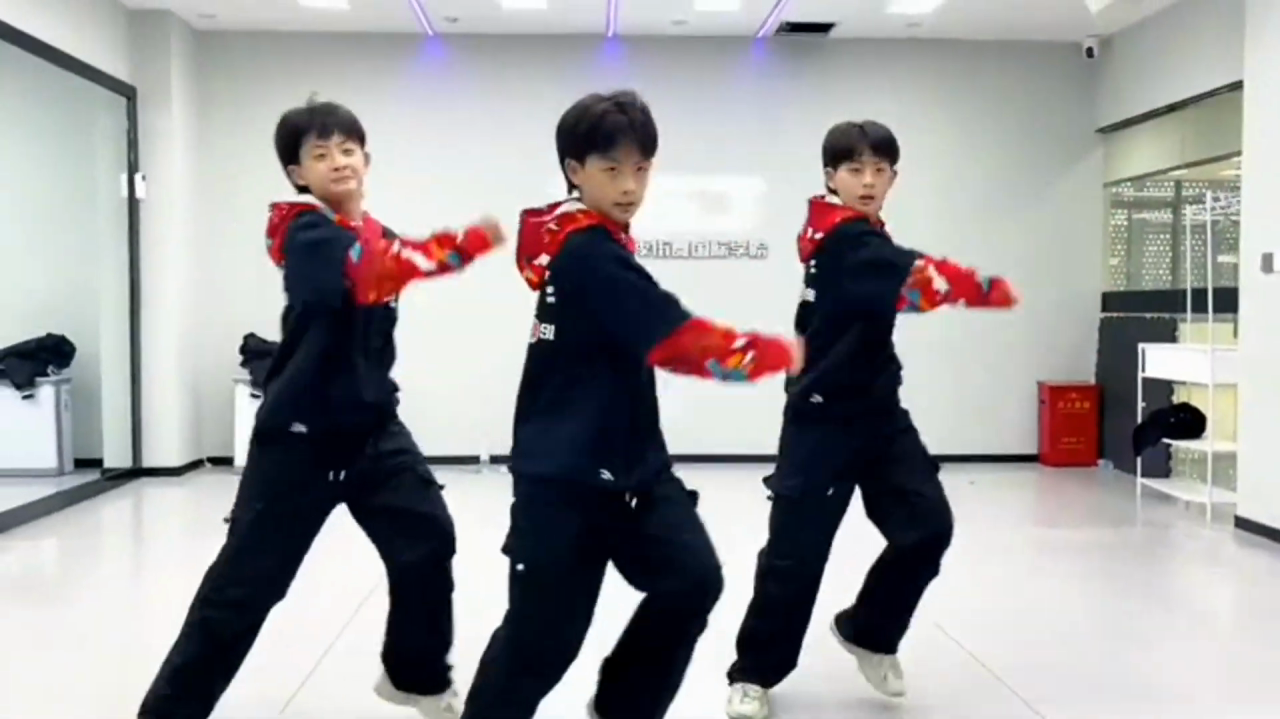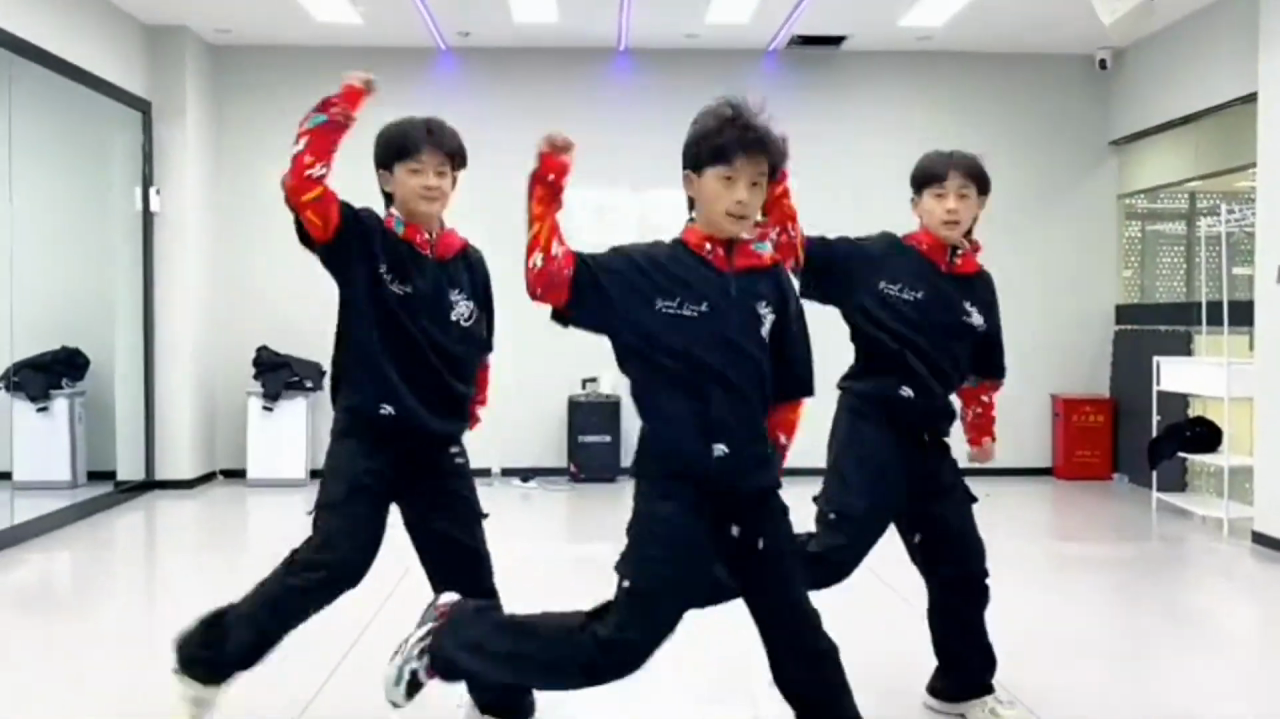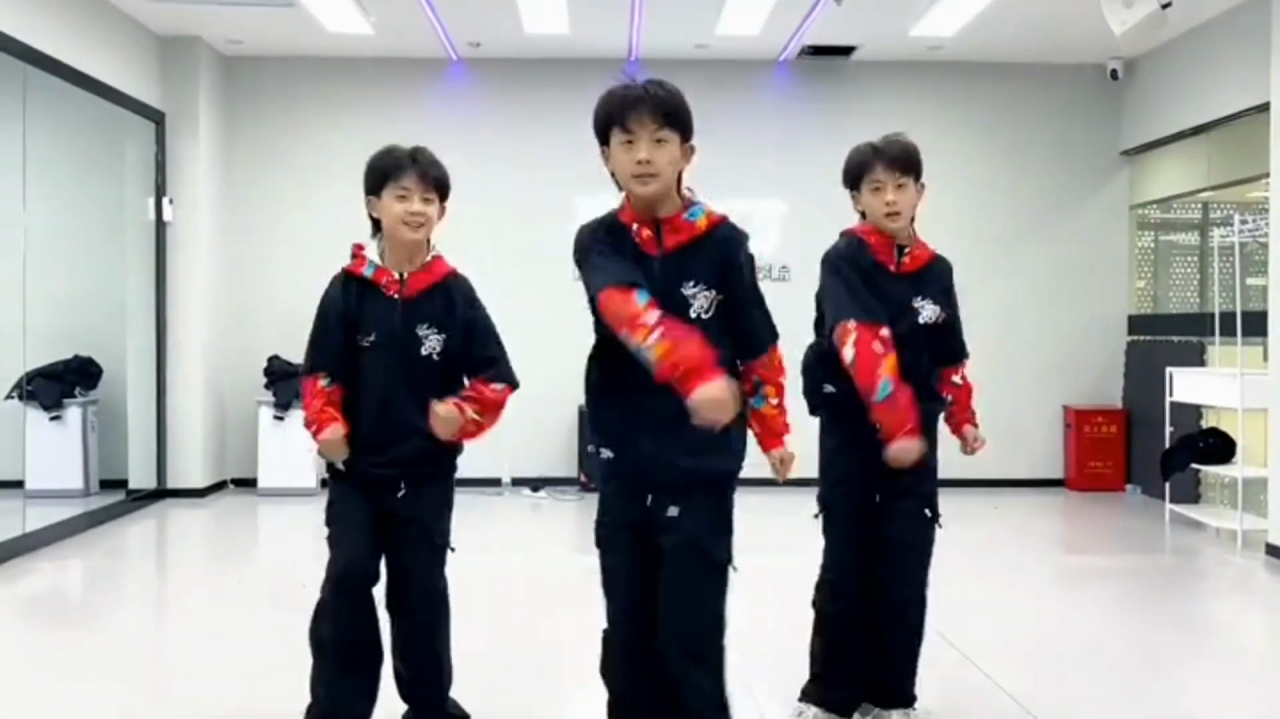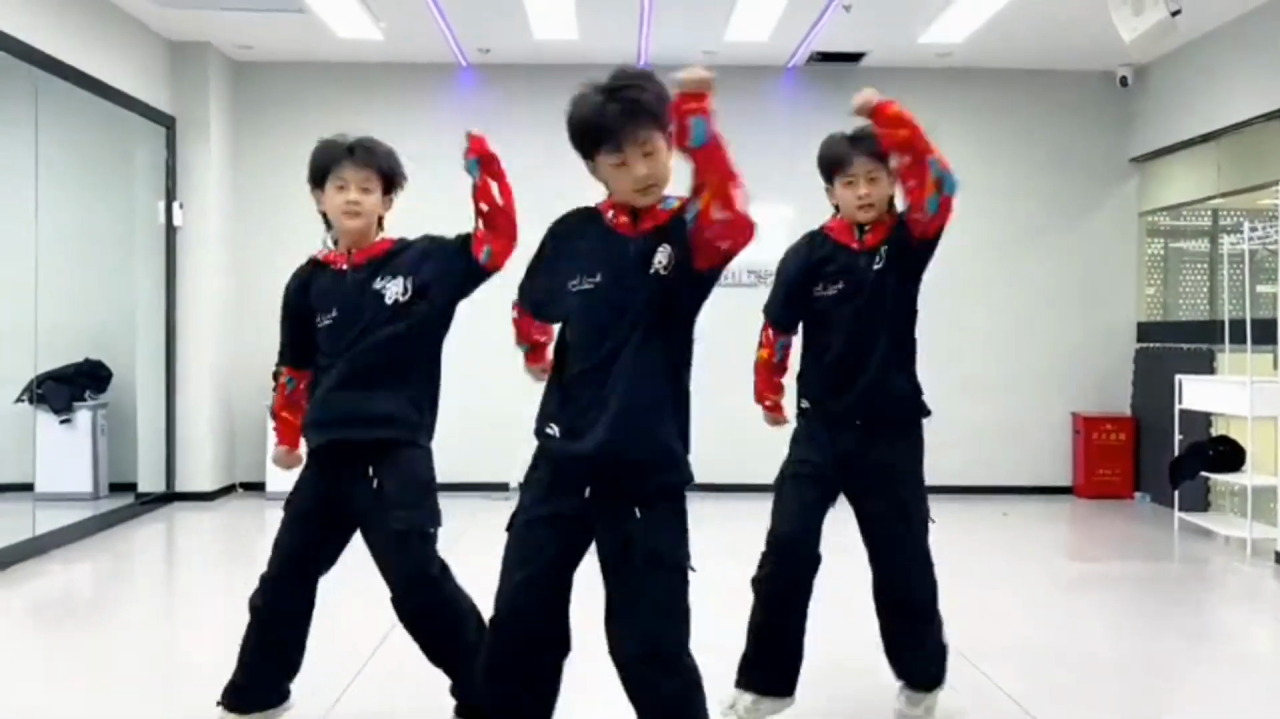
dt=0.3s
person 1, frame 1
left shoulder: (582, 244)
right shoulder: (590, 255)
right elbow: (680, 342)
right wrist: (776, 353)
left hip: (631, 467)
right hip: (566, 477)
left knee: (692, 581)
right knee: (544, 631)
person 1, frame 2
left shoulder: (773, 286)
right shoulder: (642, 271)
right elbow: (549, 281)
right wrist: (548, 178)
left hip: (748, 491)
right hip: (673, 492)
left knee: (794, 631)
right knee: (623, 639)
right ankle: (458, 633)
person 1, frame 3
left shoulder: (722, 244)
right shoulder: (600, 240)
left elbow: (757, 348)
right elbow: (628, 310)
left wrist: (773, 431)
right wrist: (694, 370)
left hip: (701, 471)
right hip: (628, 470)
left knee: (687, 637)
right knee: (632, 633)
person 1, frame 4
left shoulder: (691, 233)
right shoulder: (570, 237)
left elbow: (727, 231)
right elbow: (533, 309)
left wrist: (694, 119)
right wrist: (543, 355)
left hip: (645, 469)
right hip: (561, 460)
left knee: (650, 640)
right knee: (522, 618)
person 2, frame 1
left shoulder: (376, 240)
right shoulder: (309, 233)
right elbow: (371, 272)
right wrist: (465, 245)
left hip: (374, 431)
right hip: (297, 443)
left knee: (428, 546)
right knee: (246, 580)
person 2, frame 2
left shoulder: (469, 264)
right shoulder: (361, 241)
right elbow: (305, 180)
left wrist: (465, 414)
right wrist: (340, 105)
left hip: (437, 448)
right hip: (366, 440)
left knee: (468, 578)
right knee: (326, 565)
right ankle: (206, 659)
person 2, frame 3
left shoulder: (454, 294)
right shoulder: (349, 290)
left elbow: (495, 379)
right elbow: (320, 376)
left wrist: (464, 416)
right wrist: (327, 426)
left hip: (425, 475)
right hip: (359, 474)
left knee: (421, 597)
right knee: (346, 589)
person 2, frame 4
left shoulder: (420, 262)
right shoulder: (309, 278)
left elbow: (496, 241)
left wrist: (484, 164)
right wrist: (287, 433)
left hip: (396, 453)
right hip: (329, 455)
left knee: (418, 580)
right knee: (287, 577)
person 3, frame 1
left shoulder: (872, 240)
right shoulder: (845, 240)
right elbow: (920, 281)
right wrist: (990, 289)
left hip: (881, 411)
right hip: (822, 418)
left knee: (928, 526)
right knee: (797, 550)
left ankle: (869, 634)
person 3, frame 2
left shoulder: (979, 287)
right shoulder: (877, 258)
left elbow: (984, 372)
right elbow: (788, 253)
left wrist: (980, 433)
right wrist: (769, 183)
left hip: (926, 440)
right hip: (870, 426)
left knee: (961, 567)
right knee: (840, 545)
right ankle: (710, 579)
person 3, frame 3
left shoulder: (937, 272)
right shoulder: (845, 260)
left elbow: (949, 358)
right elbow: (859, 342)
left wrist: (962, 420)
right wrist: (895, 423)
left hip: (915, 438)
right hip: (851, 433)
left knee: (905, 573)
right knee: (848, 569)
person 3, frame 4
left shoulder: (908, 240)
right shoulder: (808, 251)
left elbow: (933, 182)
right elbow: (777, 324)
left wrist: (886, 116)
right wrist: (768, 392)
left hip: (890, 432)
right hip: (820, 429)
left knee: (902, 562)
right knee: (788, 551)
